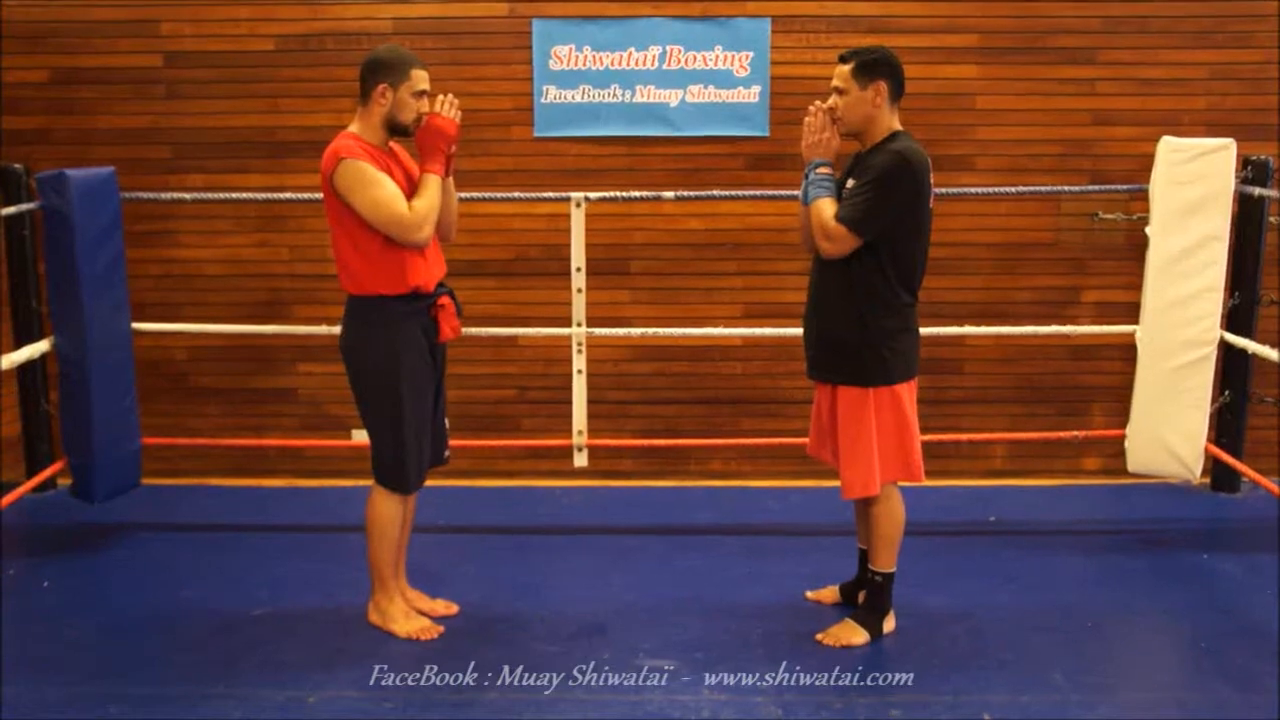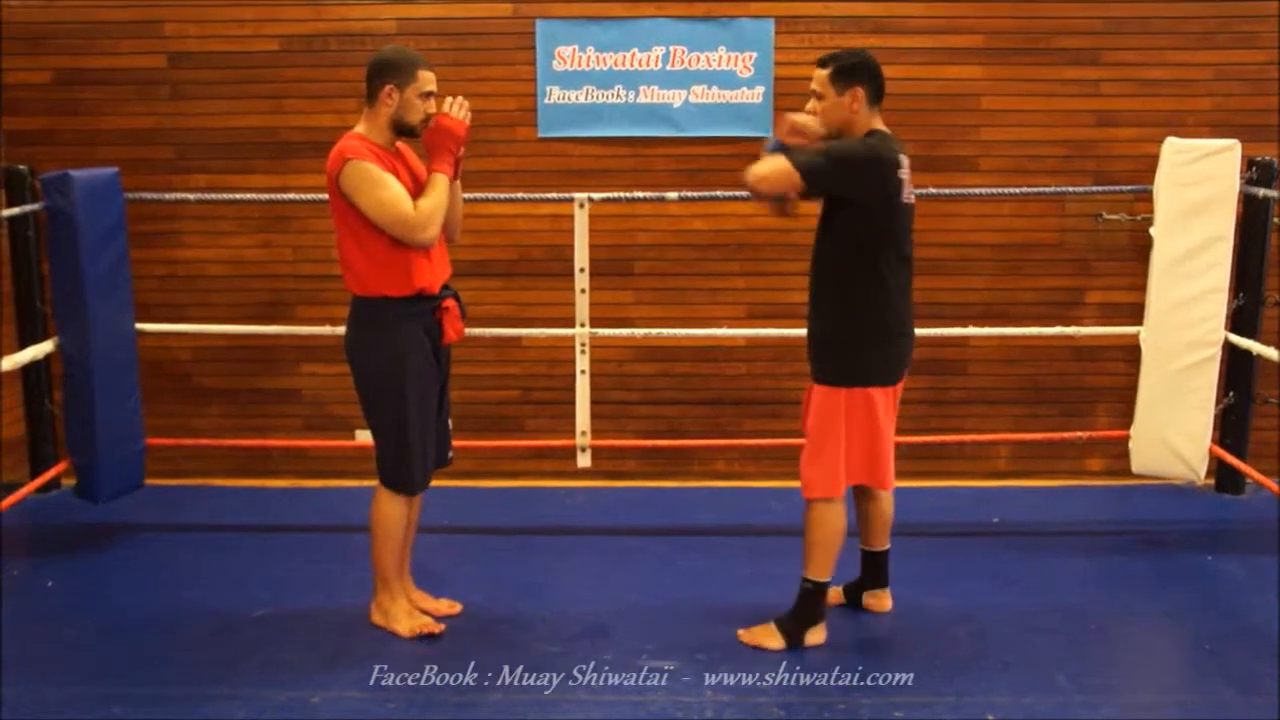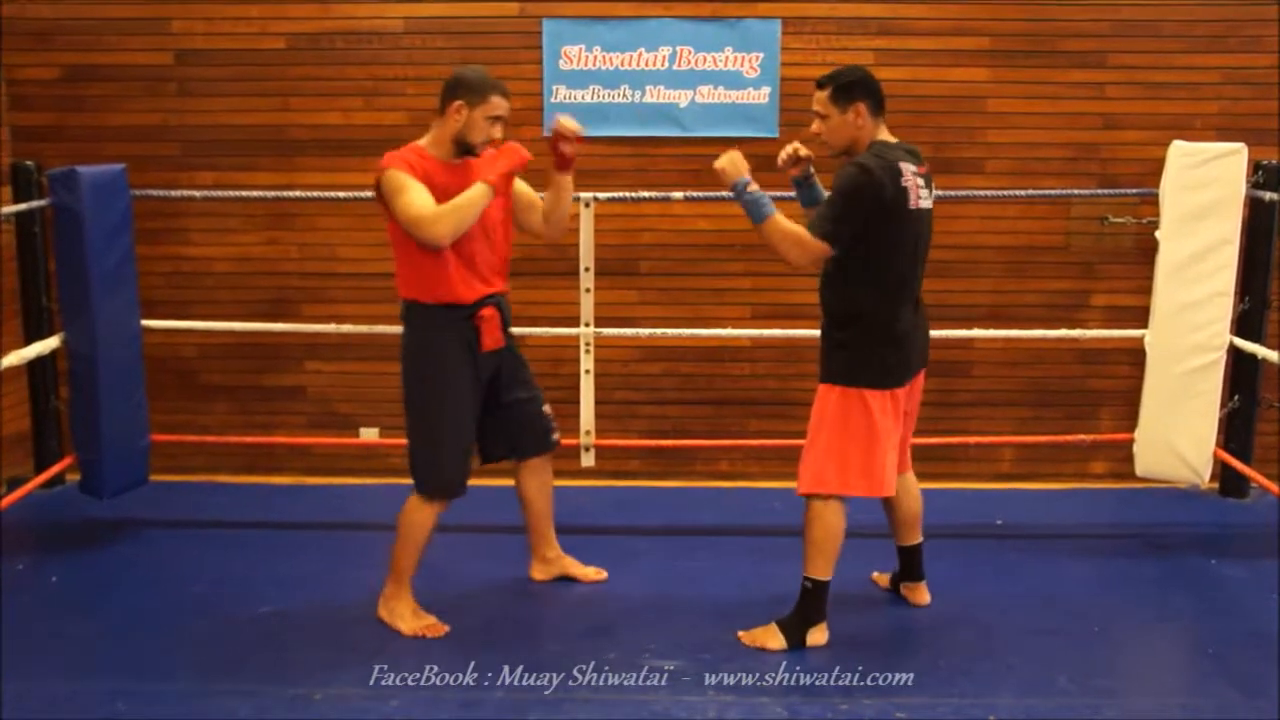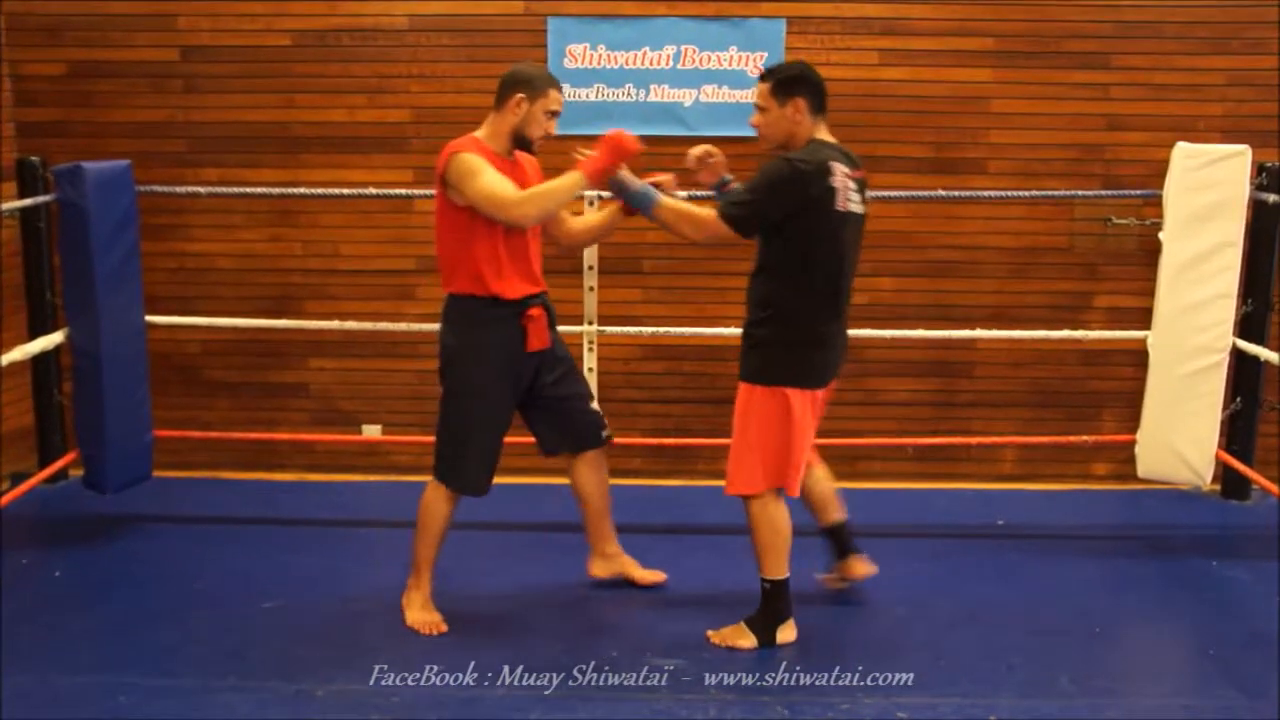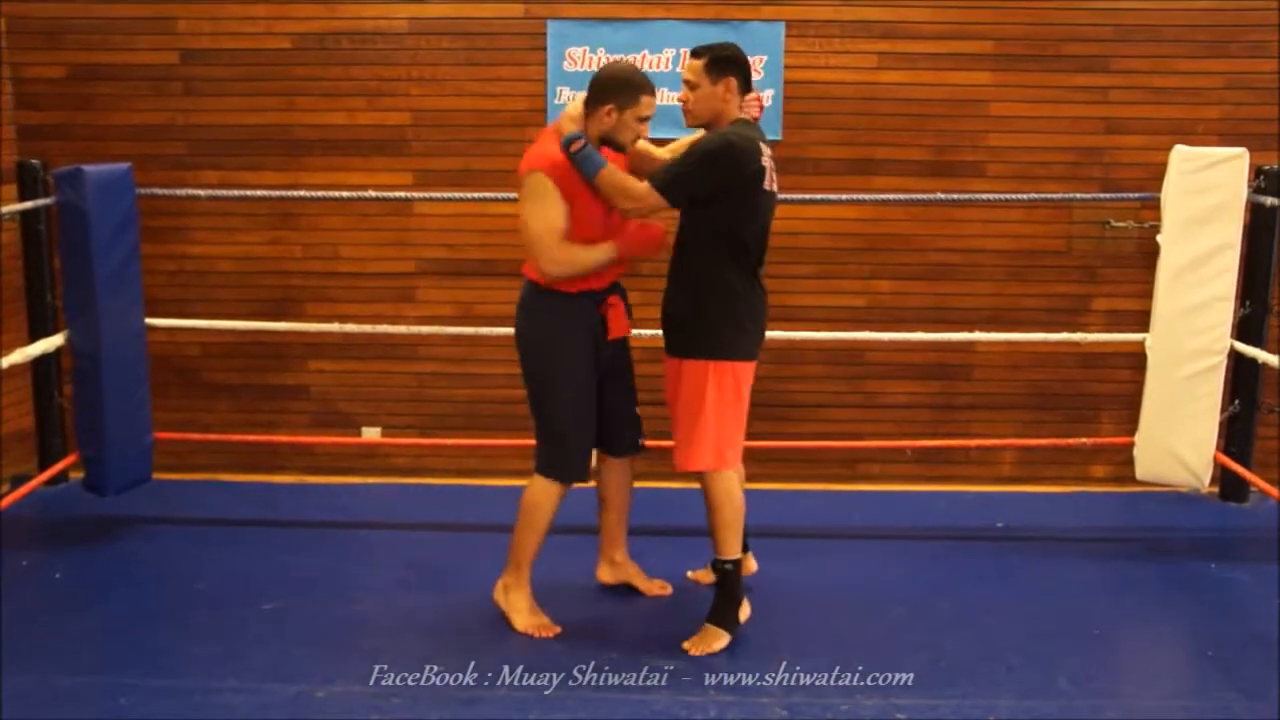
dt=0.7s
person 1, frame 1
left shoulder: (899, 162)
right shoulder: (865, 161)
left elbow: (832, 240)
right elbow: (811, 239)
left wrist: (820, 167)
right wrist: (816, 165)
left hip: (876, 351)
right hip: (845, 346)
left knee: (879, 479)
right knee: (860, 475)
left ankle: (879, 608)
right ankle: (863, 580)
person 1, frame 2
left shoulder: (863, 157)
right shoulder: (871, 157)
left elbow: (760, 180)
right elbow: (788, 197)
left wrist: (789, 152)
right wrist: (797, 146)
left hip: (858, 351)
right hip: (870, 344)
left knee: (825, 482)
right knee: (866, 474)
left ankle: (805, 617)
right ankle: (874, 584)
person 1, frame 3
left shoulder: (866, 174)
right shoulder: (909, 166)
left elbow: (803, 251)
right elbow: (834, 228)
left wrist: (744, 186)
right wrist: (804, 179)
left hip: (861, 358)
right hip: (903, 347)
left knee: (824, 483)
right knee: (893, 466)
left ankle: (808, 618)
right ankle: (911, 578)
person 1, frame 4
left shoulder: (795, 171)
right shoulder: (844, 170)
left elbow: (706, 228)
left wrist: (625, 185)
right wrist: (722, 182)
left hip: (784, 352)
right hip: (819, 345)
left knee: (761, 484)
right knee: (797, 459)
left ankle: (774, 616)
right ankle: (849, 555)
person 1, frame 5
left shoulder: (726, 148)
right shoulder: (734, 144)
left elbow: (637, 201)
right elbow: (670, 183)
left wrist: (575, 143)
left hip: (720, 327)
right hip: (708, 320)
left knee: (713, 459)
right knee: (715, 452)
left ankle: (730, 602)
right ankle: (734, 553)
person 2, frame 1
left shoulder: (395, 152)
right shoulder: (350, 160)
left elbow: (444, 231)
right elbow: (414, 230)
left wrist: (442, 158)
right wrist: (433, 158)
left hip: (419, 318)
right hip: (384, 324)
left knee: (415, 464)
right knee: (396, 470)
left ankle: (400, 585)
right ankle: (383, 600)
person 2, frame 2
left shoulder: (402, 152)
right shoulder: (356, 160)
left elbow: (448, 232)
right elbow: (421, 231)
left wrist: (450, 158)
right wrist: (441, 158)
left hip: (423, 320)
right hip: (387, 325)
left knee: (419, 466)
right knee: (401, 472)
left ankle: (402, 585)
right ankle: (385, 601)
person 2, frame 3
left shoulder: (489, 164)
right shoulder: (400, 168)
left elbow: (549, 225)
right elbow: (438, 230)
left wrist: (561, 164)
right wrist: (491, 176)
left hip: (490, 323)
right hip: (437, 331)
left knee: (535, 444)
right knee: (438, 478)
left ankle: (546, 556)
right ankle: (396, 596)
person 2, frame 4
left shoulder: (526, 163)
right shoulder: (464, 158)
left elbow: (570, 233)
right elbow: (523, 211)
left wrist: (625, 206)
right wrist: (595, 163)
left hip: (532, 320)
right hip: (480, 326)
left knee: (586, 436)
right knee: (457, 471)
left ankle: (606, 554)
right ankle: (418, 587)
person 2, frame 5
left shoulder: (608, 145)
right shoulder: (548, 164)
right elbow: (549, 259)
right wrist: (625, 242)
left hip: (596, 313)
right hip: (556, 317)
left knee: (618, 442)
right knee: (561, 461)
left ankle: (615, 559)
right ankle: (514, 584)
